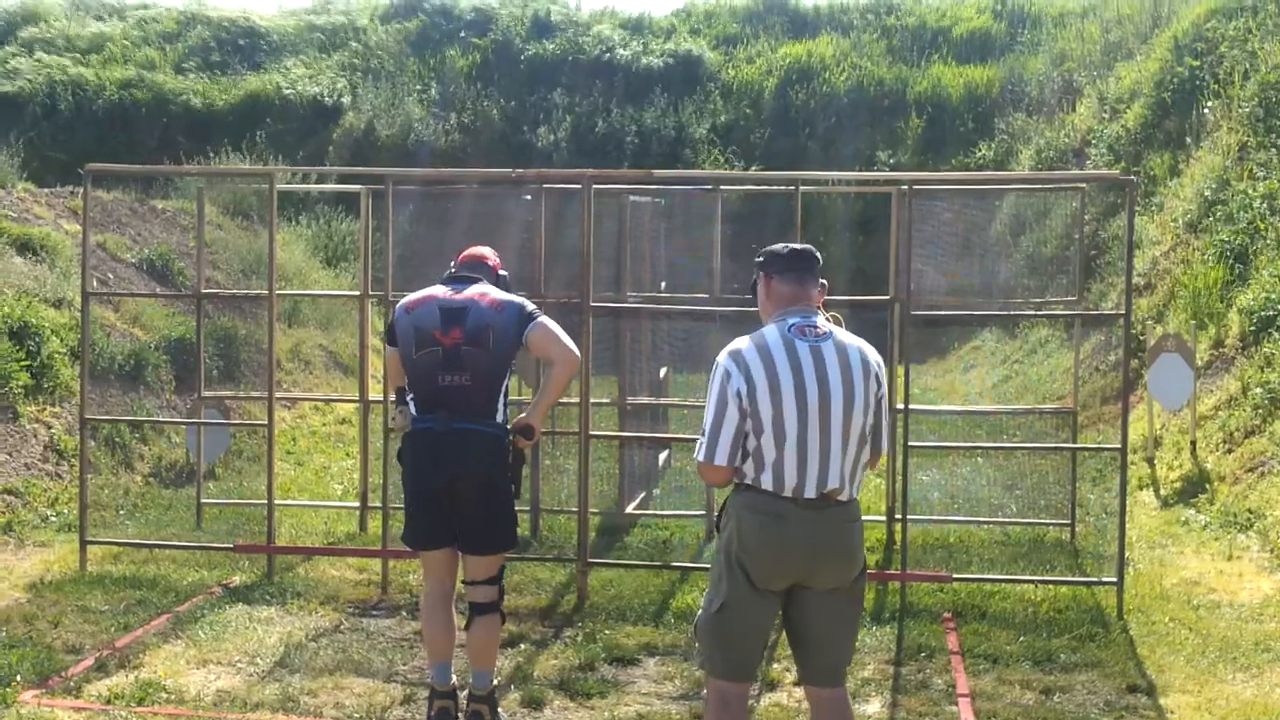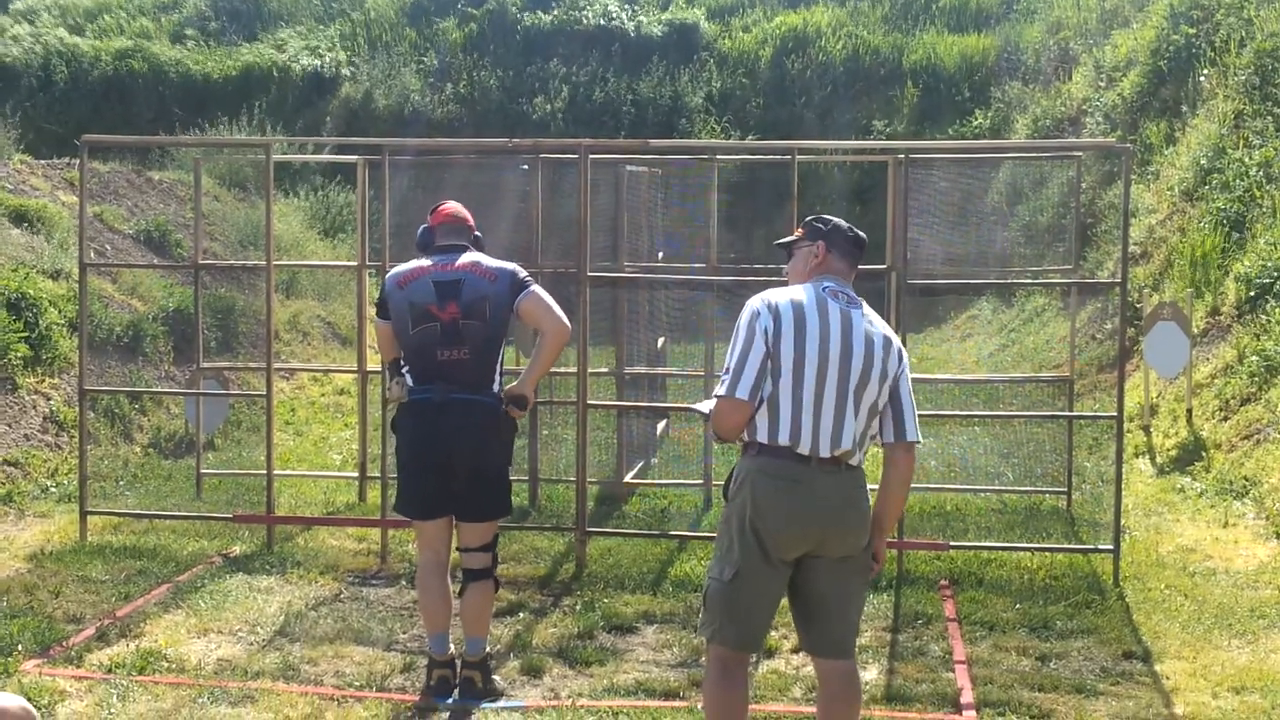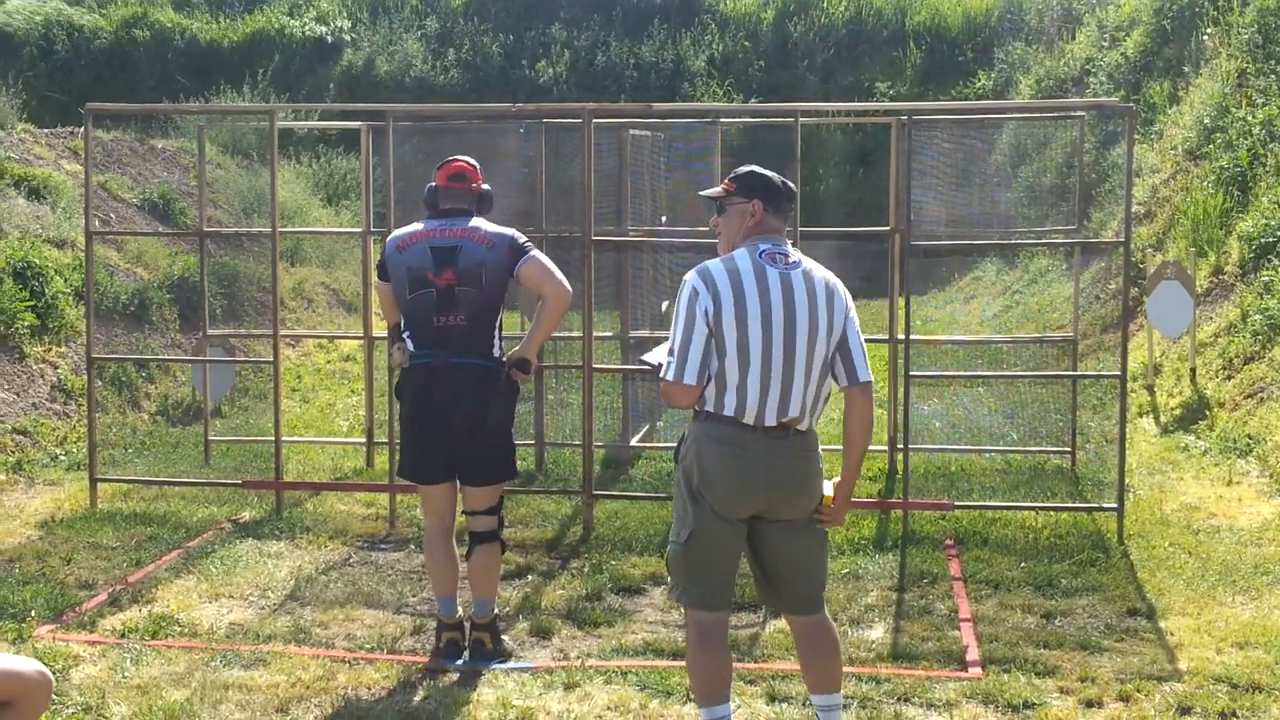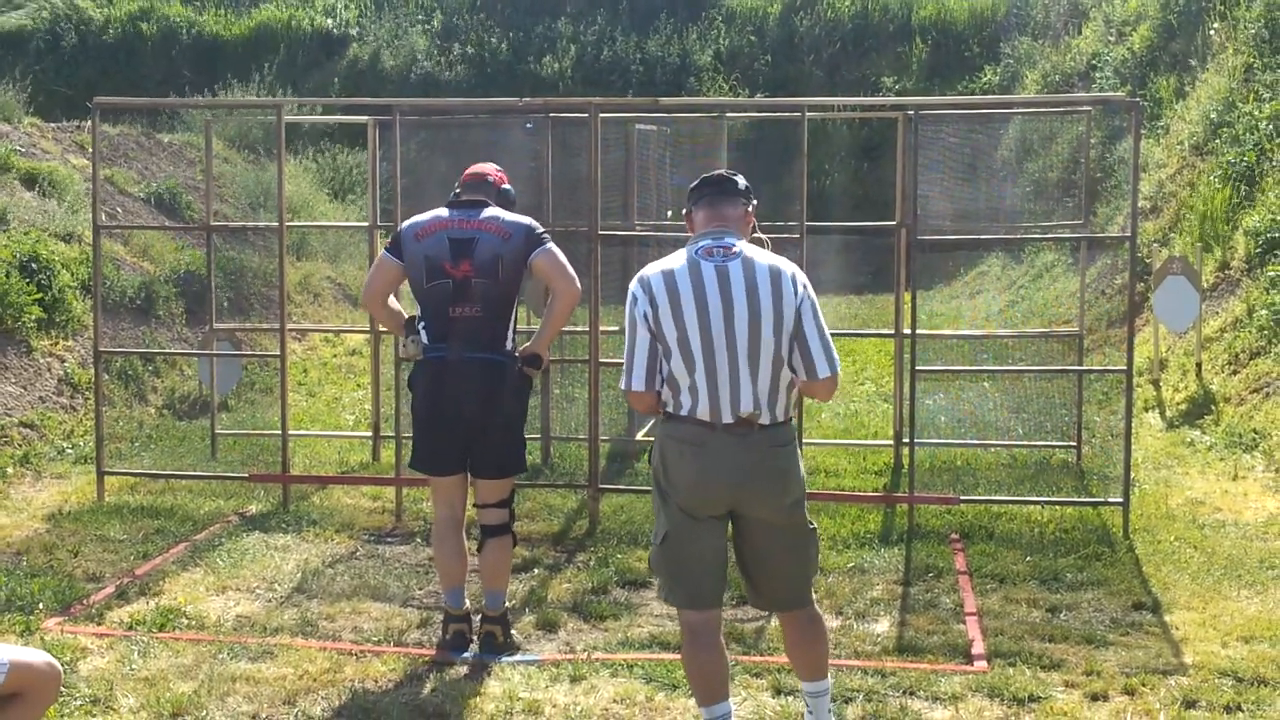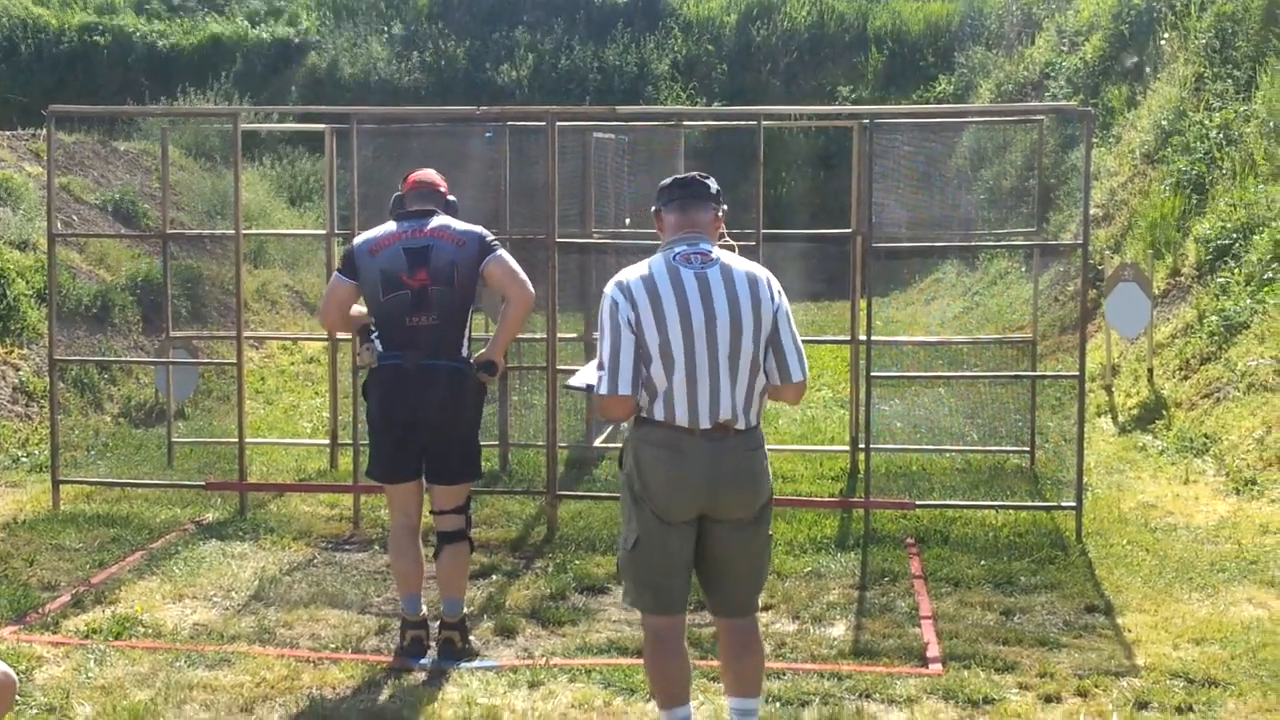
dt=1s
person 1, frame 1
left shoulder: (741, 358)
right shoulder: (865, 358)
left elbow: (715, 473)
right elbow: (874, 455)
left hip: (759, 527)
right hip: (836, 530)
left knee: (728, 681)
person 1, frame 2
left shoulder: (769, 309)
right shoulder: (885, 338)
left elbow: (730, 416)
right elbow: (902, 454)
left wrist: (723, 428)
right wrist: (878, 536)
left hip: (769, 488)
right hip: (844, 499)
left knee: (727, 647)
right knee: (836, 655)
person 1, frame 3
left shoulder: (707, 281)
right shoulder: (828, 287)
left elbow: (681, 393)
right elbow: (860, 394)
left wrist: (668, 374)
right wrist: (847, 482)
left hip: (719, 456)
right hip: (794, 459)
left knee: (705, 612)
right knee: (807, 609)
person 1, frame 4
left shoulder: (652, 283)
right shoulder: (785, 276)
left elbow: (641, 398)
right elbow: (823, 385)
left hip: (689, 455)
right hip: (768, 453)
left knee: (697, 612)
right knee: (794, 600)
person 1, frame 5
left shoulder: (628, 288)
right shoulder: (759, 282)
left elbow: (616, 406)
right elbow: (791, 389)
left hip: (661, 461)
right hip: (738, 459)
left knee: (662, 617)
right knee: (738, 613)
person 2, frame 1
left shoulder: (408, 307)
right shoulder: (510, 306)
left elbow: (396, 380)
right elbow: (568, 357)
right wrist: (535, 415)
left hip: (423, 451)
right hip: (482, 452)
left knee: (436, 583)
right knee: (484, 586)
person 2, frame 2
left shoulder: (397, 280)
right shoulder: (502, 274)
left elbow: (387, 353)
right elbow: (558, 326)
right wrist: (525, 386)
left hip: (420, 423)
right hip: (479, 422)
left knee: (431, 554)
right knee: (478, 553)
left ankle: (440, 667)
right ankle: (474, 669)
person 2, frame 3
left shoulder: (397, 244)
right shoulder: (501, 240)
left elbow: (390, 313)
right elbow: (559, 291)
right wrist: (527, 352)
left hip: (422, 388)
right hip: (481, 387)
left knee: (437, 518)
right knee: (485, 518)
left ankle: (448, 629)
right ankle: (483, 631)
person 2, frame 4
left shoulder: (414, 229)
right shoulder: (519, 228)
left elbow: (372, 296)
right elbow: (568, 287)
right wrist: (537, 348)
left hip: (435, 380)
right hip: (494, 379)
left knee: (446, 510)
right knee: (496, 510)
left ankle: (455, 621)
right ankle: (494, 623)
person 2, frame 5
left shoulder: (366, 244)
right shoulder: (470, 237)
left elbow: (330, 316)
right elbow: (521, 293)
right wrist: (493, 354)
left hip: (391, 388)
right hip: (450, 386)
left knee: (403, 517)
right knee: (452, 516)
left ankle: (412, 629)
right ankle: (452, 629)
